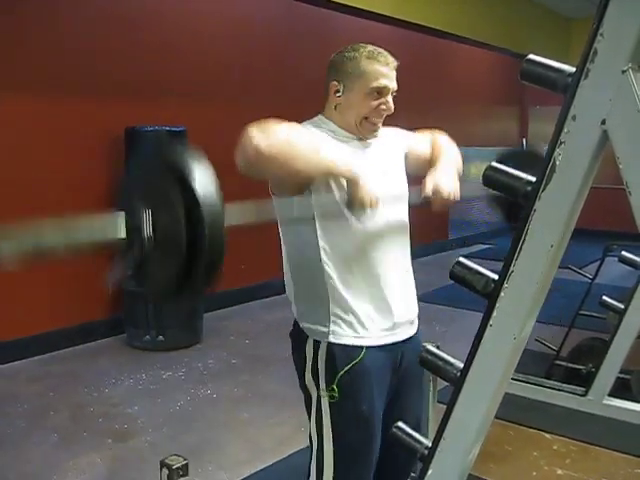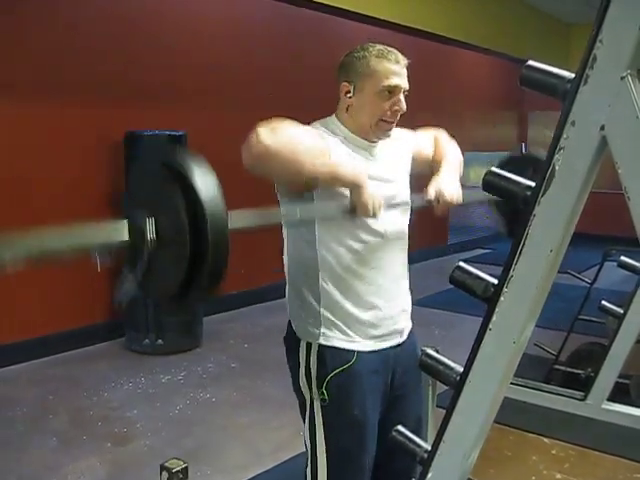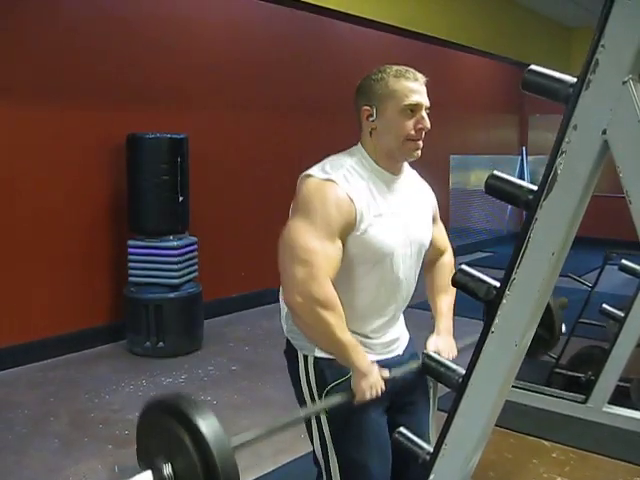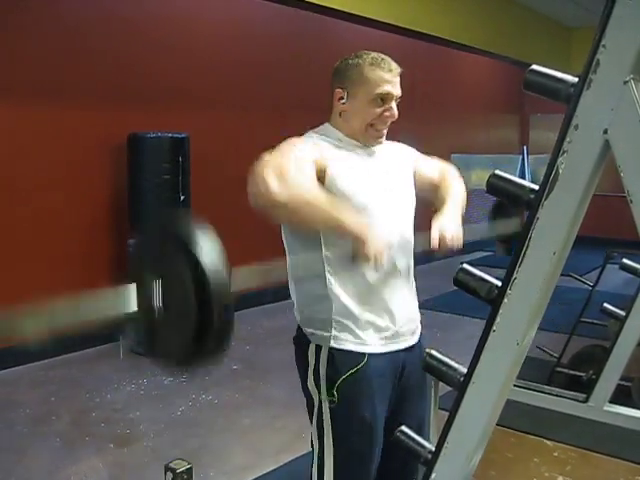
dt=0.5s
person 1, frame 1
left shoulder: (391, 142)
right shoulder: (303, 144)
left elbow: (439, 143)
right elbow: (258, 146)
left wrist: (445, 170)
right wrist: (349, 174)
left hip: (402, 333)
right hip: (340, 345)
person 1, frame 2
left shoulder: (398, 143)
right shoulder: (313, 145)
left elbow: (442, 141)
right elbow: (264, 145)
left wrist: (446, 172)
right wrist: (354, 180)
left hip: (399, 338)
right hip: (336, 349)
person 1, frame 3
left shoulder: (419, 188)
right shoulder: (331, 189)
left elbow: (440, 255)
right elbow: (304, 294)
left wrist: (444, 325)
right wrist: (358, 365)
left hip: (397, 353)
right hip: (333, 362)
person 1, frame 4
left shoulder: (397, 155)
right shoulder: (311, 154)
left elbow: (447, 175)
right elbow: (270, 187)
left wrist: (450, 212)
right wrist: (357, 231)
left hip: (406, 341)
right hip: (344, 351)
